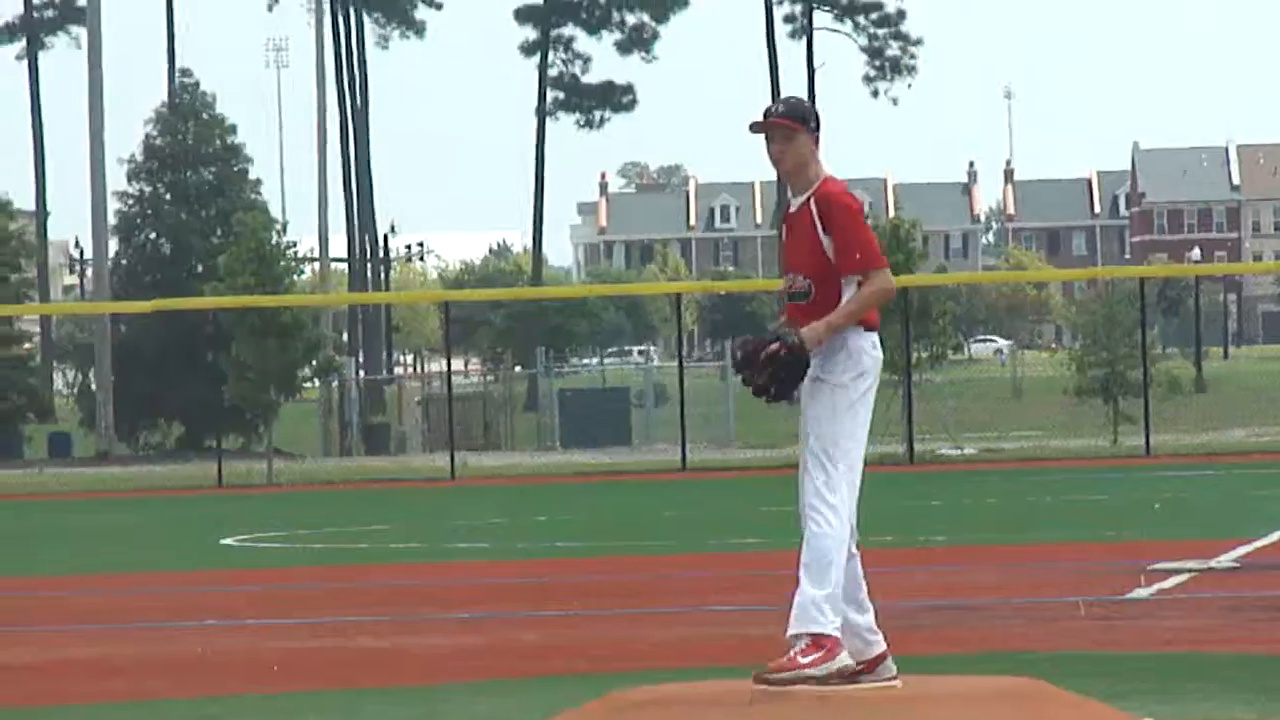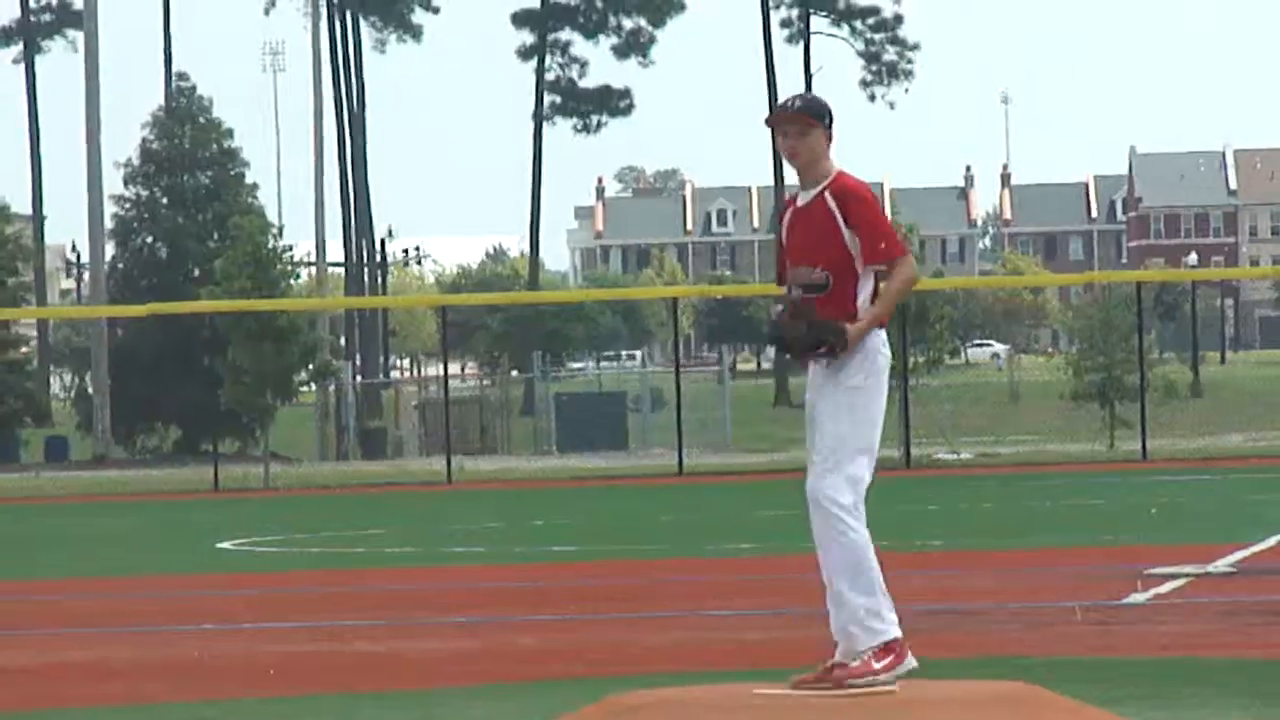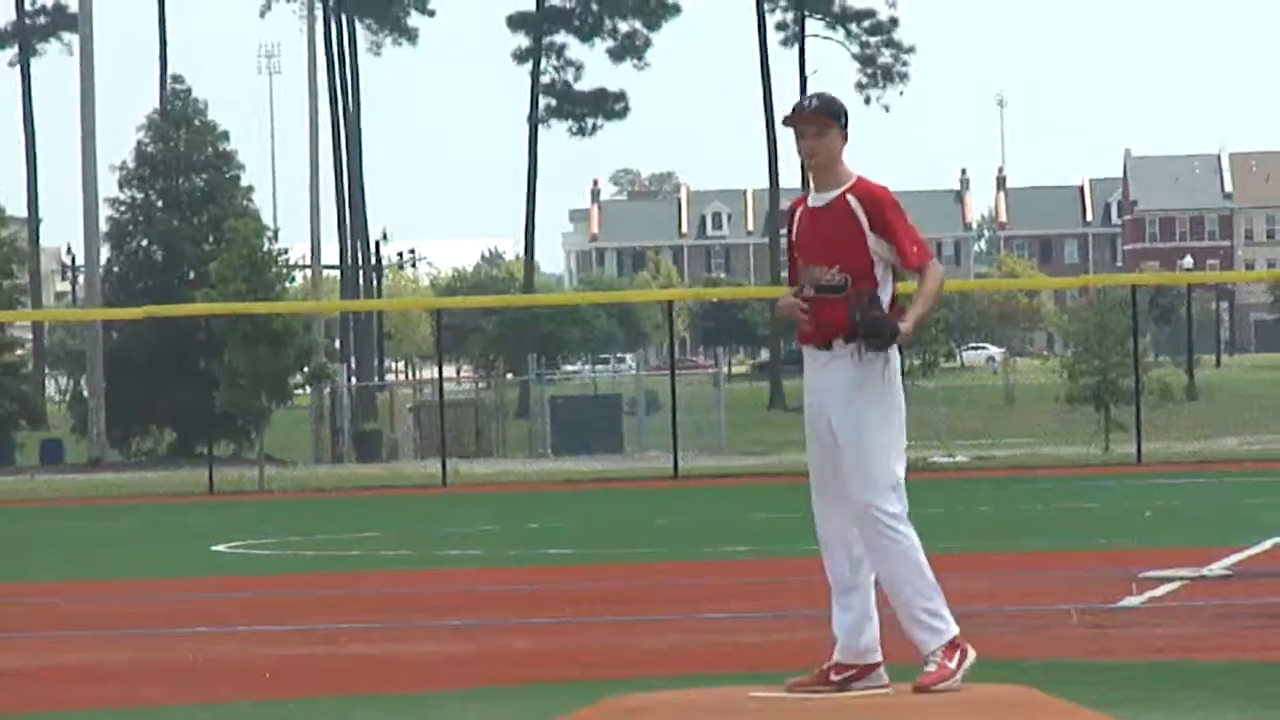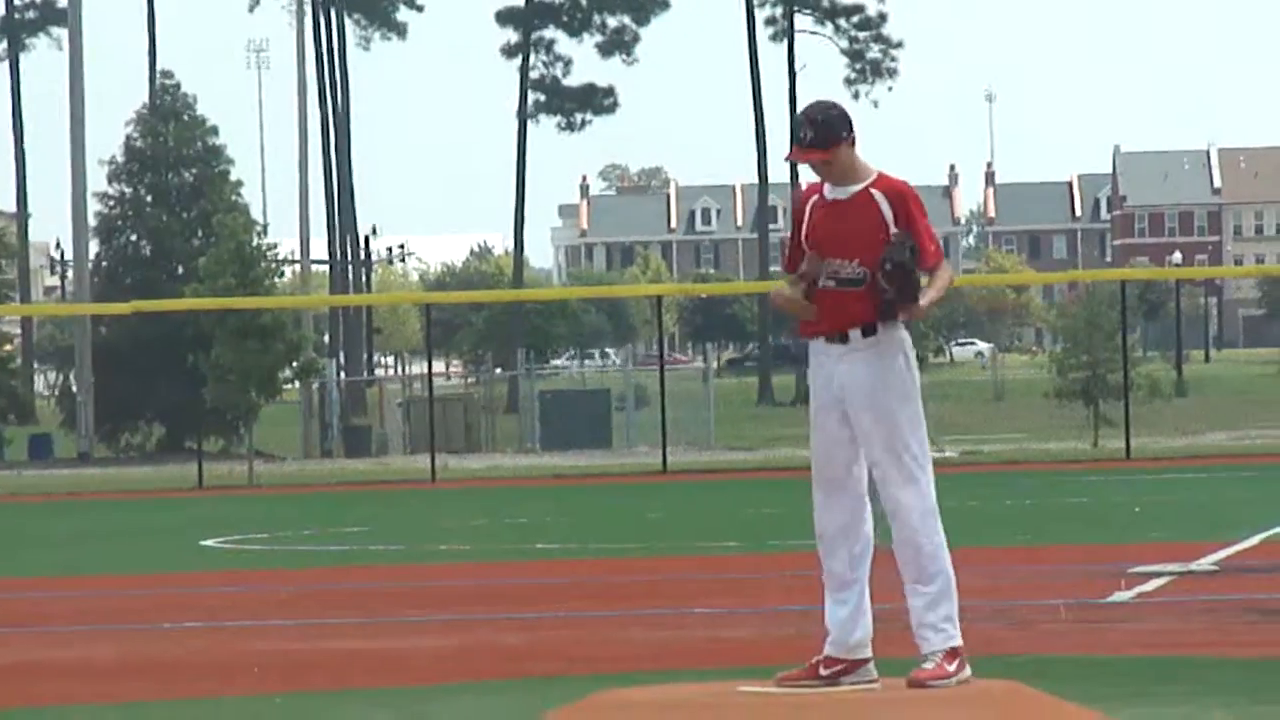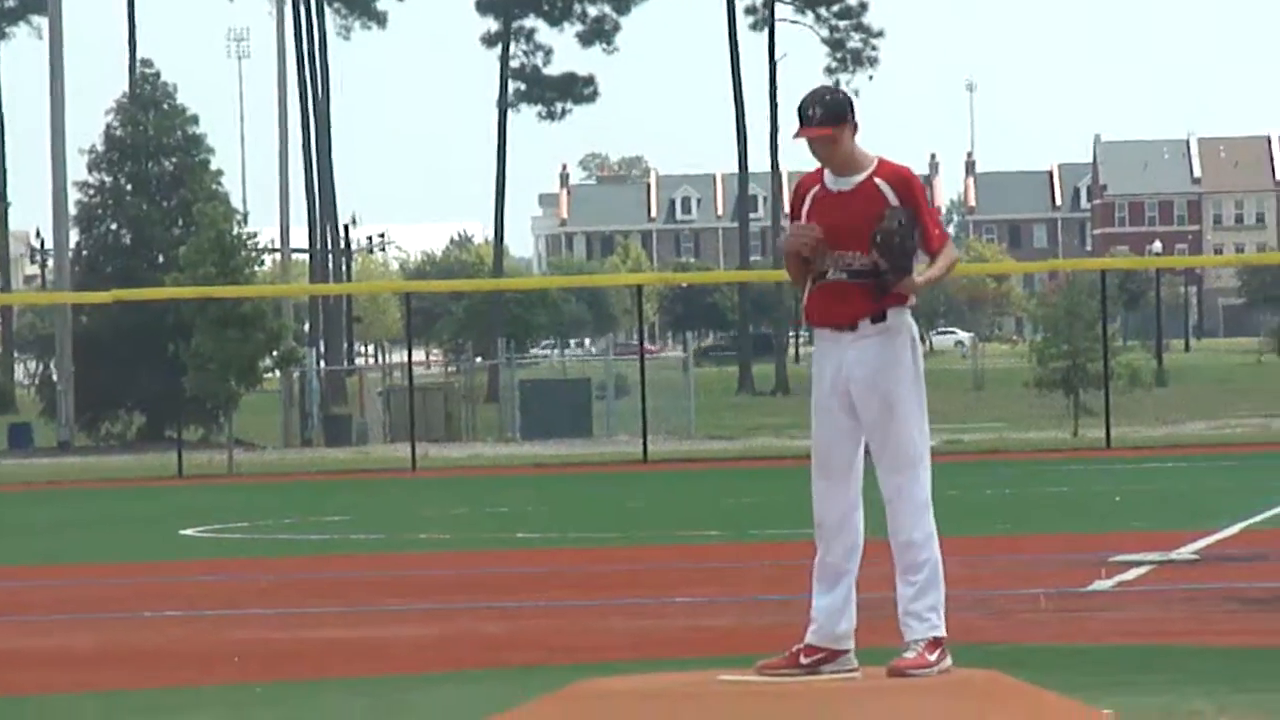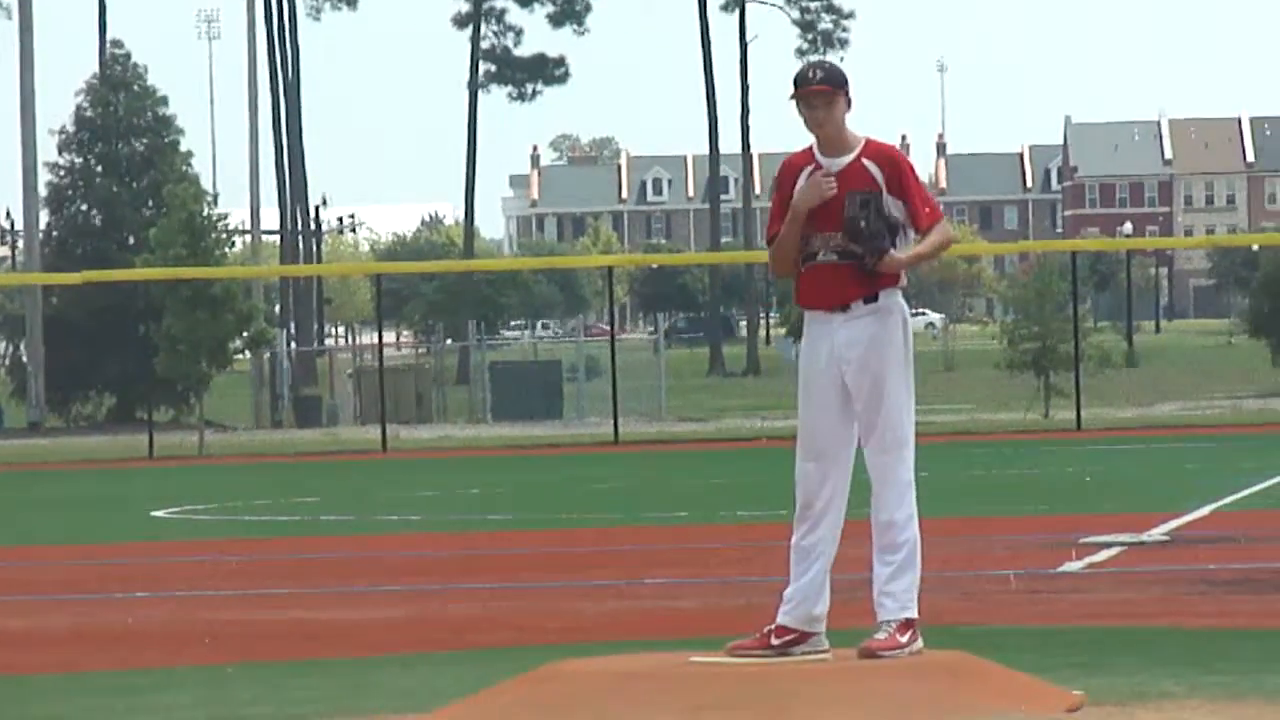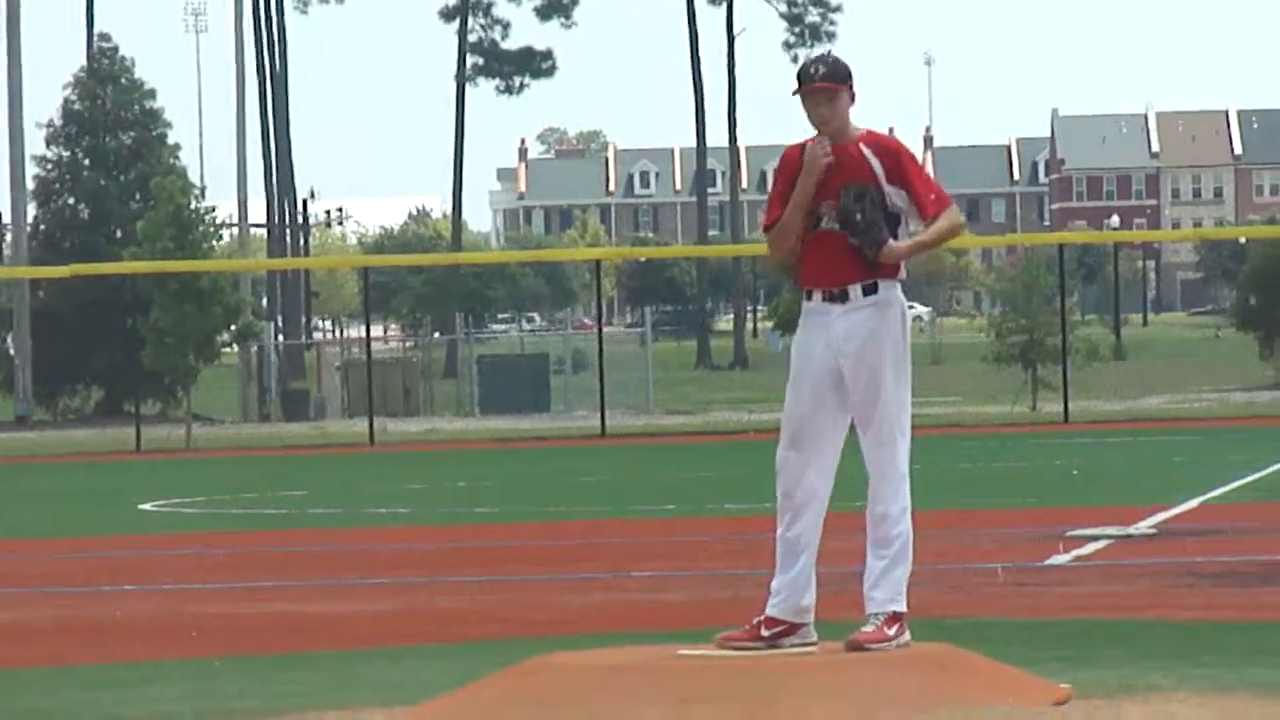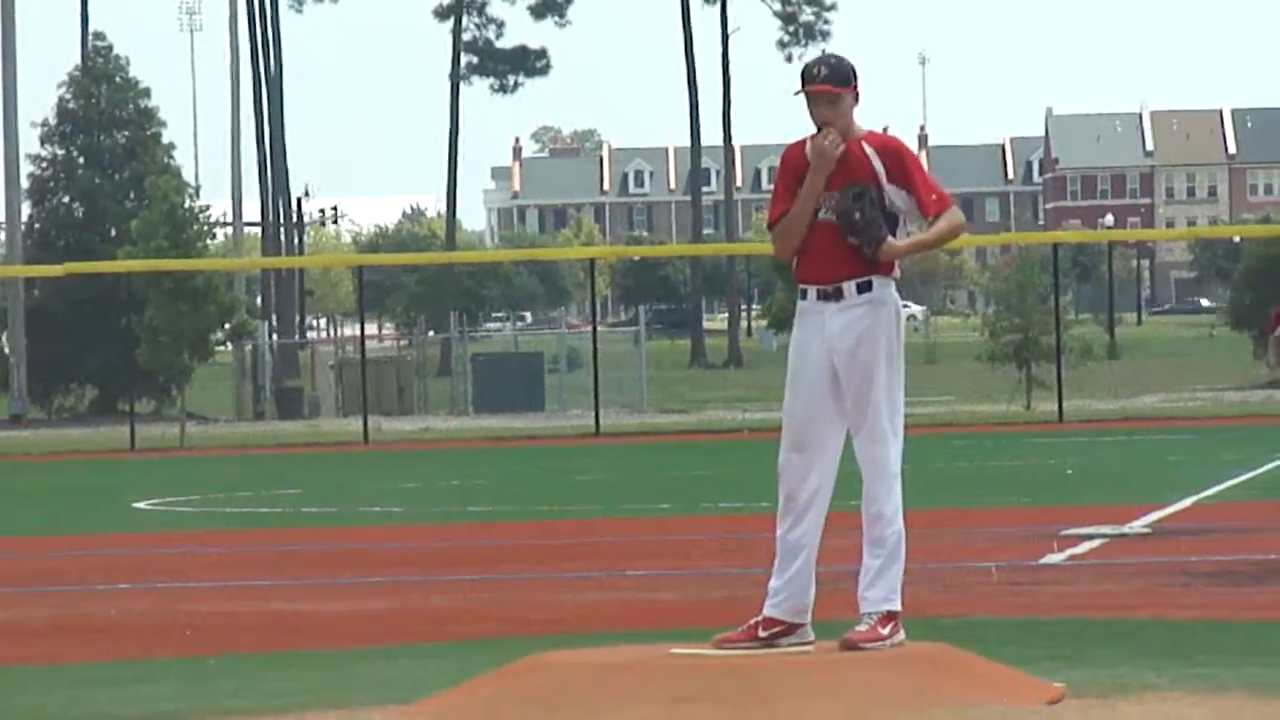
dt=0.2s
person 1, frame 1
left shoulder: (835, 201)
right shoulder: (794, 208)
left elbow: (881, 283)
left wrist: (820, 328)
right wrist: (786, 334)
left hip: (846, 356)
right hip: (817, 361)
left knee: (827, 497)
right knee: (826, 504)
left ankle: (818, 635)
right ankle: (865, 650)
person 1, frame 2
left shoulder: (852, 195)
right shoulder: (790, 210)
left elbow: (906, 269)
left wrist: (862, 326)
left hip: (855, 358)
right hip: (818, 360)
left knee: (833, 493)
right knee: (828, 501)
left ankle: (882, 641)
right ankle: (856, 649)
person 1, frame 3
left shoulder: (872, 200)
right shoulder: (798, 211)
left elbow: (931, 271)
left wrist: (906, 323)
right wrist: (786, 304)
left hip: (867, 362)
right hip: (818, 365)
left knee: (873, 502)
right knee: (832, 511)
left ankle: (943, 640)
right ankle: (857, 656)
person 1, frame 4
left shoulder: (895, 194)
right shoulder: (808, 202)
left elbow: (940, 266)
left wrist: (924, 300)
right wrist: (783, 293)
left hip: (879, 353)
right hip: (825, 359)
left knee: (908, 498)
right knee: (834, 506)
left ankle: (945, 646)
right ankle: (847, 649)
person 1, frame 5
left shoulder: (897, 180)
right shoulder: (807, 191)
left elbow: (946, 250)
left wrist: (922, 279)
right wrist: (792, 250)
left hip: (886, 341)
right hip: (828, 347)
left knee: (906, 486)
right knee: (832, 494)
left ankle: (927, 635)
right ankle: (829, 639)
person 1, frame 6
left shoulder: (885, 161)
right shoulder: (793, 172)
left elbow: (940, 230)
right elbow: (781, 268)
left wrist: (906, 257)
right wrist: (798, 211)
left hip: (876, 321)
right hip: (818, 328)
left knee: (891, 467)
right knee: (817, 475)
left ankle: (900, 617)
right ankle: (800, 620)
person 1, frame 7
left shoulder: (885, 151)
right shoulder: (794, 161)
left elbow: (950, 218)
right elbow: (778, 253)
left wrist: (905, 246)
right wrist: (808, 181)
left hip: (874, 311)
right hip: (816, 316)
left knee: (886, 459)
right knee: (798, 461)
left ankle: (889, 610)
right ankle: (788, 611)
person 1, frame 8
left shoulder: (887, 151)
right shoulder: (796, 157)
left elbow: (953, 220)
right elbow: (782, 248)
left wrist: (903, 245)
right wrist: (817, 173)
left hip: (869, 310)
right hip: (811, 315)
left knee: (878, 457)
right knee: (800, 463)
left ankle: (883, 609)
right ankle: (786, 611)
